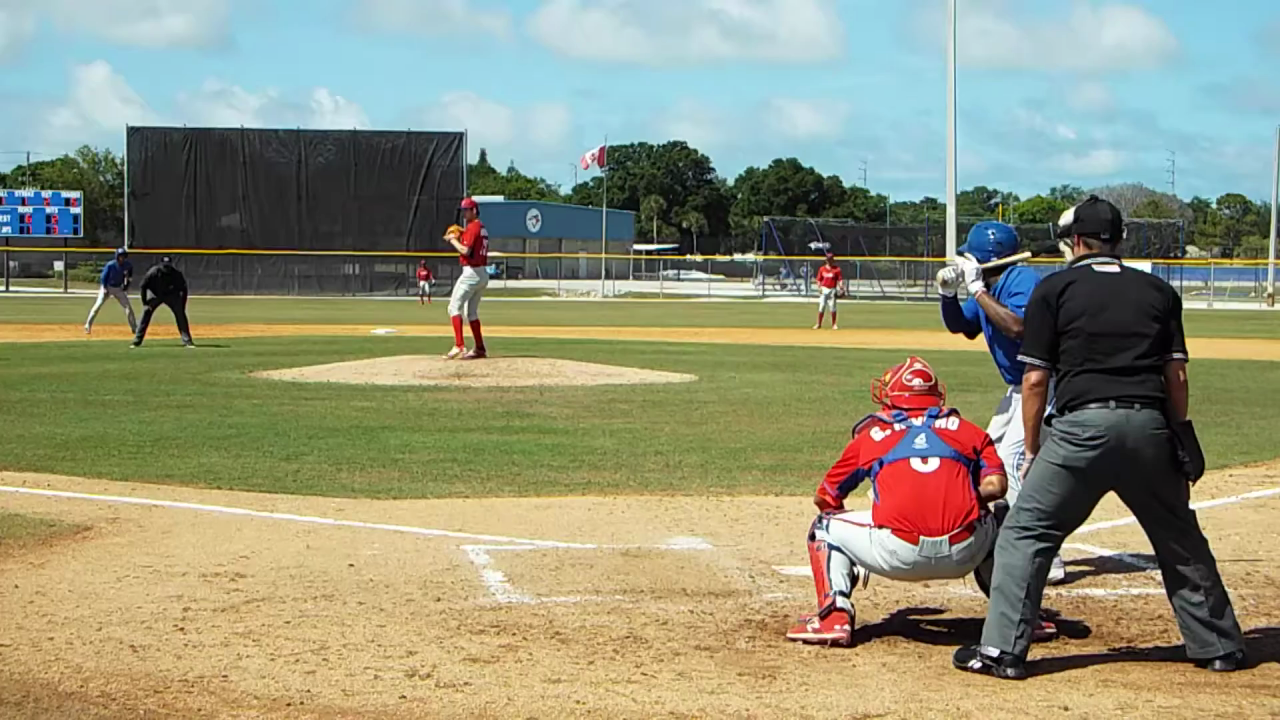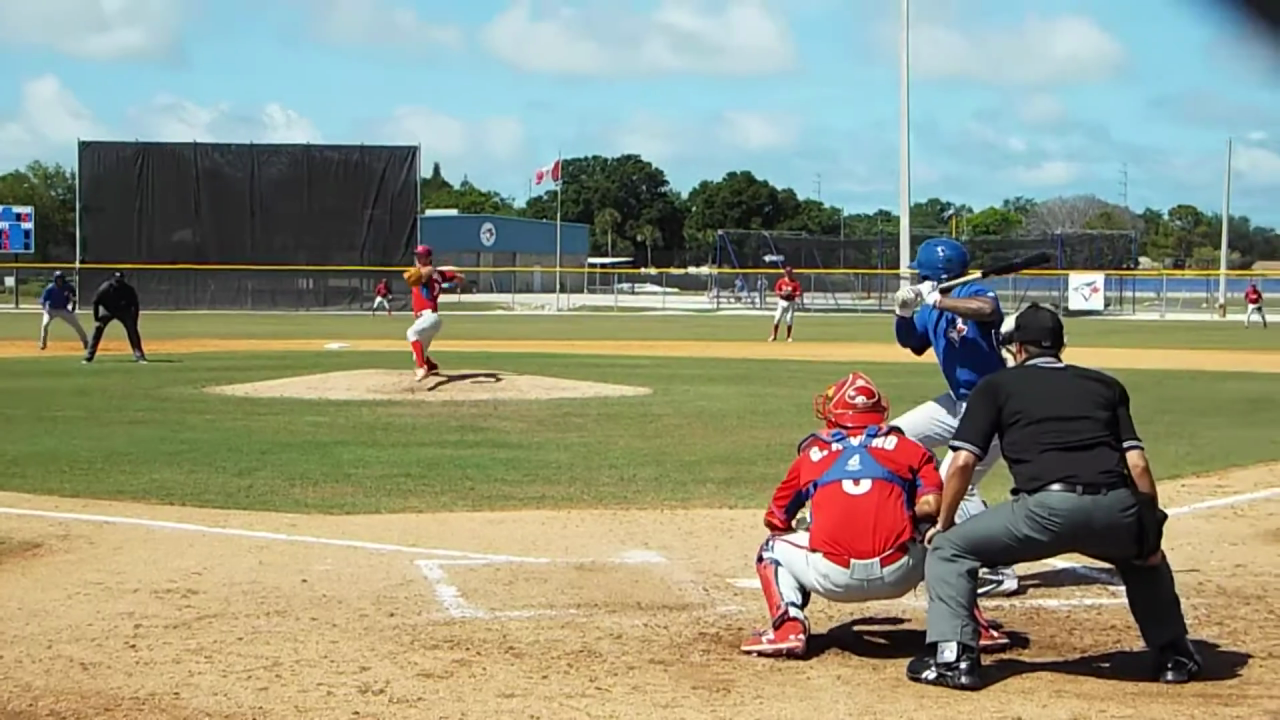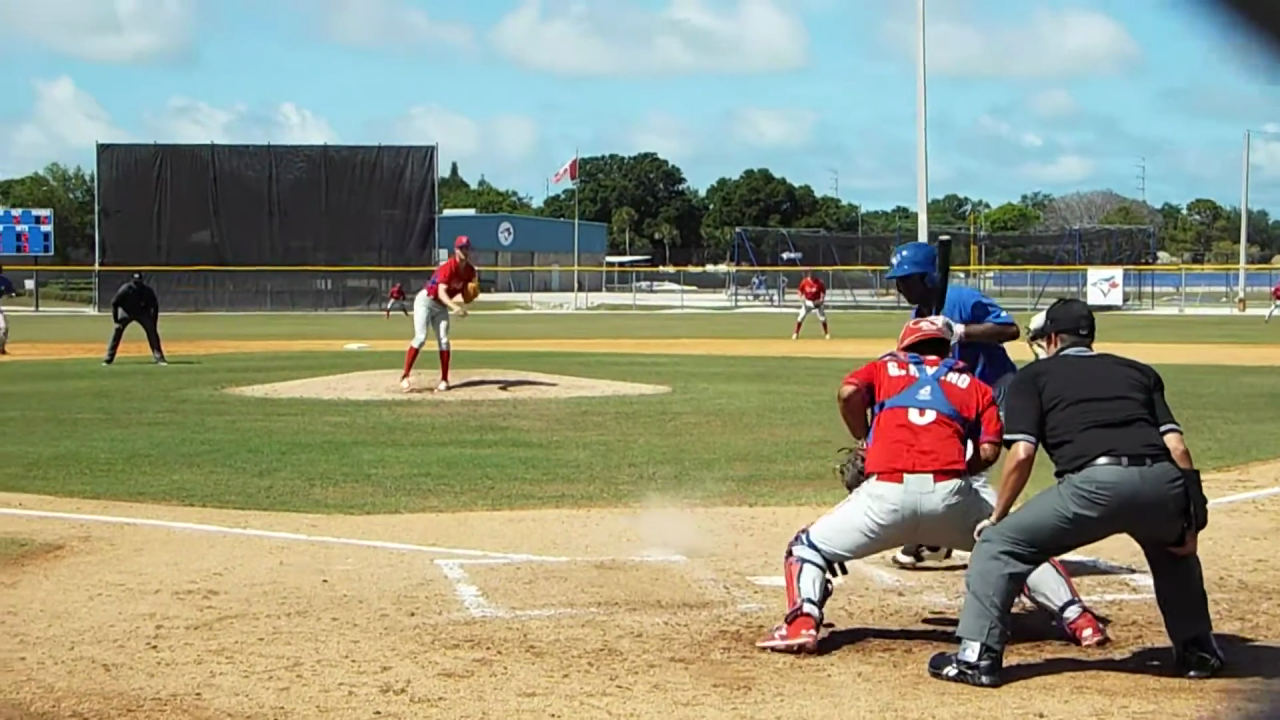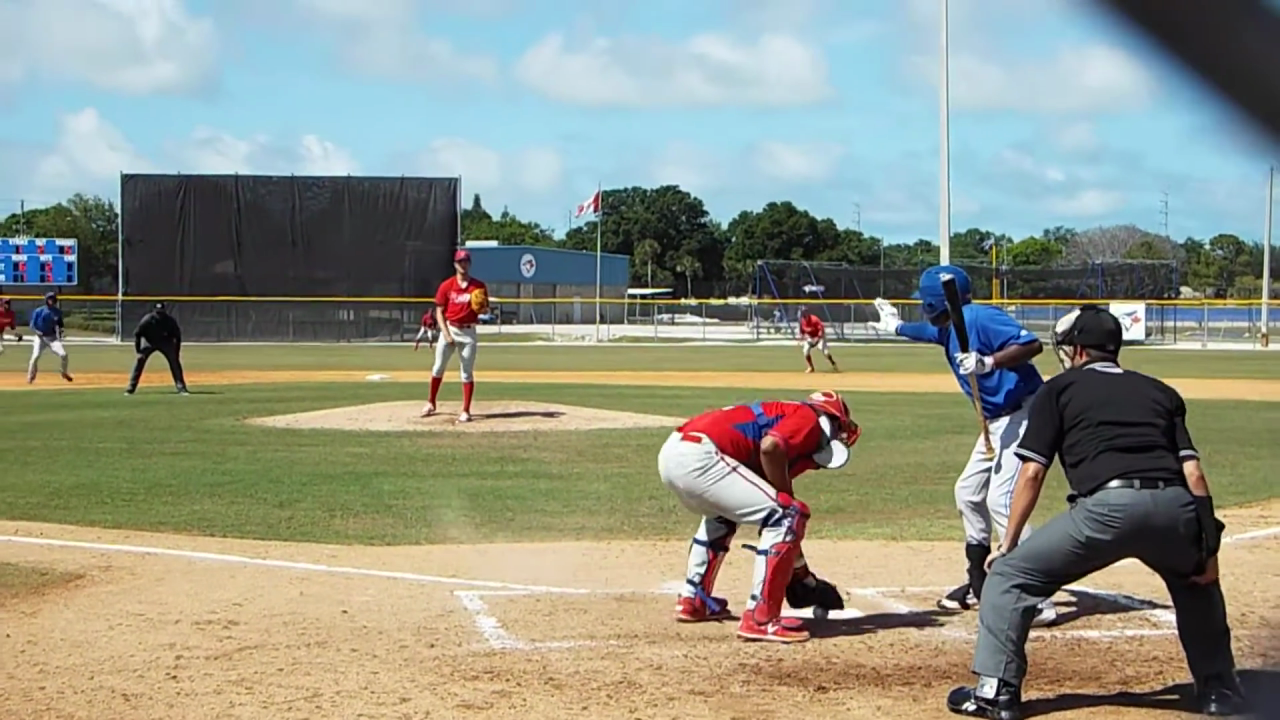
dt=1s
person 1, frame 1
left shoulder: (1054, 288)
right shoulder: (1159, 291)
left elbow: (1035, 379)
right elbow: (1176, 378)
left wrist: (1033, 450)
right wrist: (1177, 446)
left hip: (1083, 426)
right hip: (1148, 427)
left knee: (1026, 533)
right knee: (1180, 539)
left ankle: (1001, 650)
right ankle: (1220, 646)
person 1, frame 2
left shoulder: (997, 385)
right shoulder: (1106, 384)
left elbow: (963, 461)
right elbow: (1137, 464)
left wrist: (943, 524)
right wrist: (1151, 531)
left hip: (1047, 508)
right hip: (1115, 510)
left knee: (948, 549)
right knee: (1143, 555)
left ankle: (954, 658)
right ankle: (1175, 655)
person 1, frame 3
left shoulder: (1034, 375)
right shoulder: (1139, 371)
left elbow: (1022, 455)
right elbow: (1176, 447)
left wrist: (997, 517)
right wrist: (1190, 518)
left hip: (1095, 484)
right hip: (1162, 483)
left knee: (997, 545)
right knee: (1174, 549)
left ankle: (977, 657)
right ankle: (1198, 651)
person 1, frame 4
left shoulder: (1059, 389)
right shoulder: (1160, 391)
left elbow: (1032, 471)
right elbow: (1192, 472)
left wrist: (1010, 541)
right wrist: (1206, 546)
left hip: (1107, 506)
right hip: (1174, 507)
left knee: (1010, 575)
right knee: (1196, 582)
person 2, frame 1
left shoulder: (1024, 280)
right shoulder: (988, 287)
left elbow: (1016, 326)
right elbow: (958, 325)
left wrist: (975, 288)
right wrist: (948, 292)
right hip: (1018, 389)
left knee: (1011, 463)
left ankle: (1046, 562)
person 2, frame 2
left shoulder: (972, 293)
right shoulder: (933, 307)
left elbow: (988, 310)
right elbow: (911, 343)
left wrist: (936, 300)
right wrist: (904, 312)
right hip: (960, 401)
right knee: (898, 434)
left ankle: (999, 575)
person 2, frame 3
left shoulder: (961, 298)
right shoulder: (924, 313)
left elbow: (1011, 329)
left wrist: (959, 332)
left hip: (993, 396)
left knee: (970, 474)
right ankle: (934, 541)
person 2, frame 4
left shoulder: (980, 317)
right shoulder: (950, 329)
left elbow: (1032, 345)
right elbow: (933, 331)
left wrist: (989, 362)
right wrist: (898, 326)
left hip: (1024, 416)
right hip: (998, 421)
left knee: (1001, 500)
right knee: (968, 492)
left ankle: (1036, 602)
right ankle: (979, 584)
person 3, frame 1
left shoulder: (870, 433)
right shoulder: (968, 430)
left elbow: (824, 498)
right elbow: (994, 486)
left hip: (897, 549)
right hip: (963, 551)
left knee: (824, 527)
right knee: (993, 523)
left ankle: (834, 617)
person 3, frame 2
left shoulder: (812, 453)
right shoulder: (910, 448)
left elbow: (775, 520)
right elbow: (931, 506)
left hip: (834, 574)
right hip: (899, 571)
left knee: (772, 549)
left ankle: (788, 629)
person 3, frame 3
left shoulder: (883, 369)
right shoulder: (975, 387)
left elbow: (848, 393)
right elbow: (989, 453)
left wrist: (864, 444)
left hip: (886, 493)
right hip: (949, 493)
left knee: (807, 547)
left ankle: (802, 625)
right ankle: (1078, 619)
person 3, frame 4
right shoulder: (807, 419)
right elbow: (769, 447)
left wrist: (801, 568)
right wrist: (785, 498)
left hip: (674, 451)
right hip: (699, 456)
left knee: (723, 511)
right knee: (782, 517)
left ankle: (693, 600)
right ankle: (761, 618)
